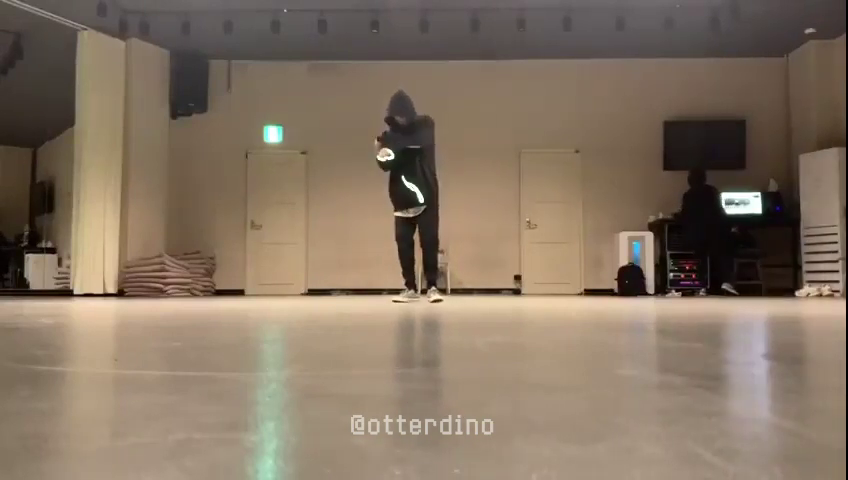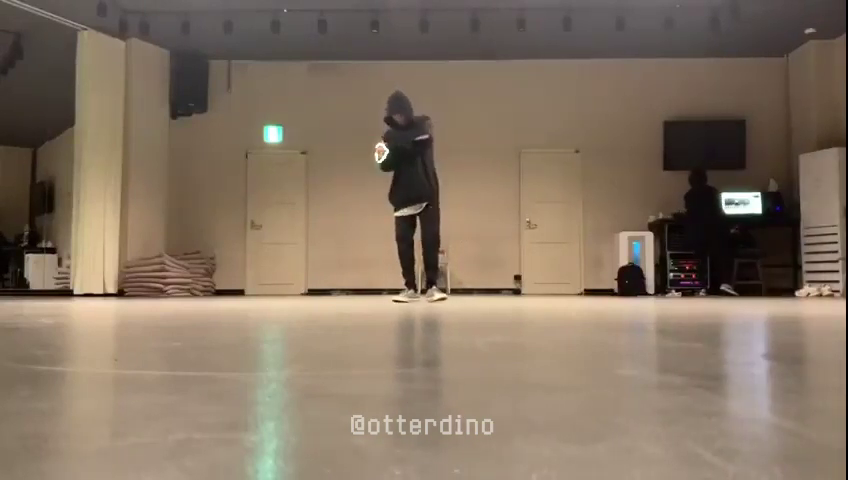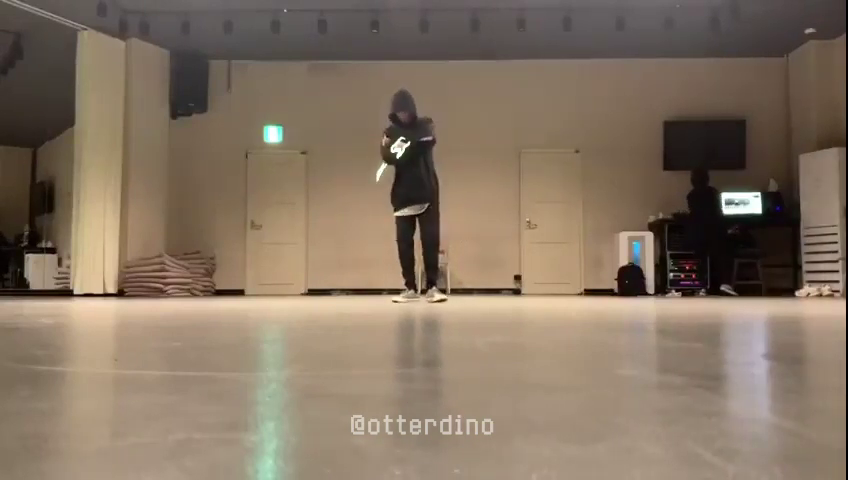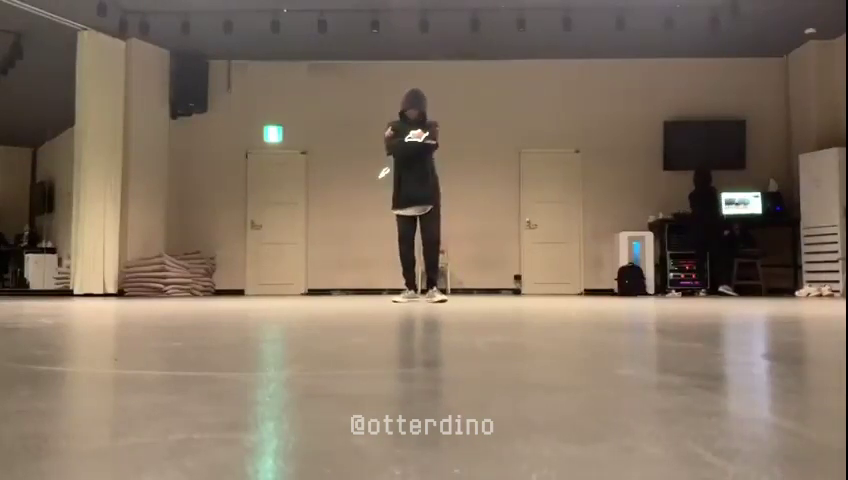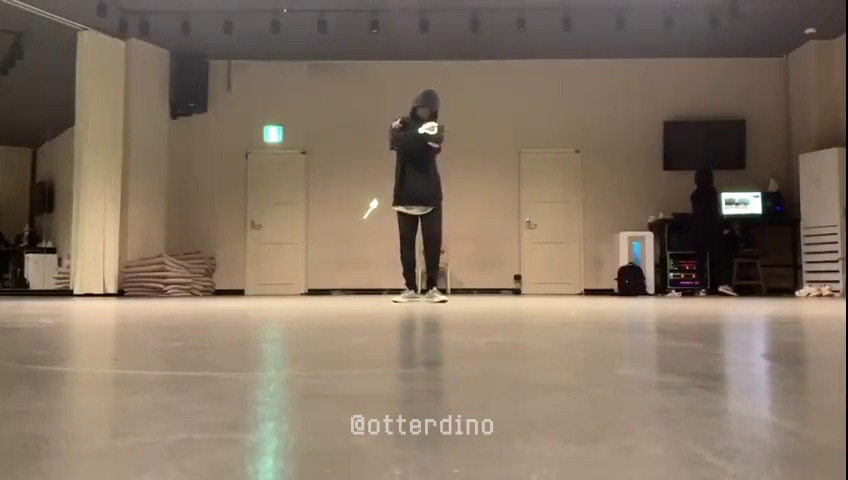
dt=0.2s
person 1, frame 1
left shoulder: (425, 124)
right shoulder: (392, 132)
left elbow: (418, 144)
right elbow: (385, 165)
left wrist: (387, 140)
right wrist: (382, 155)
left hip: (425, 192)
right hip: (402, 195)
left knee: (429, 240)
right knee: (403, 241)
left ankle: (432, 287)
right ankle: (410, 287)
person 1, frame 2
left shoulder: (422, 123)
right shoulder: (390, 134)
left elbow: (423, 139)
right elbow: (387, 166)
left wrist: (395, 142)
right wrist: (382, 156)
left hip: (426, 192)
right hip: (403, 195)
left knee: (431, 239)
right knee: (403, 240)
left ankle: (432, 286)
right ankle: (410, 287)
person 1, frame 3
left shoulder: (425, 124)
right shoulder: (391, 132)
left elbow: (427, 140)
right elbow: (389, 159)
left wrist: (403, 142)
right wrist: (392, 149)
left hip: (426, 193)
right hip: (403, 195)
left knee: (431, 240)
right knee: (404, 241)
left ankle: (432, 287)
right ankle: (410, 288)
person 1, frame 4
left shoulder: (430, 127)
right shoulder: (395, 127)
left elbow: (430, 144)
right elbow: (392, 149)
left wrist: (409, 139)
right wrist: (412, 138)
left hip: (428, 193)
right hip: (404, 194)
left knee: (432, 240)
right knee: (405, 241)
left ankle: (432, 287)
right ankle: (410, 288)
person 1, frame 5
left shoulder: (435, 128)
right shoulder: (402, 124)
left elbow: (433, 146)
right elbow: (398, 143)
left wrist: (406, 133)
right wrist: (420, 132)
left hip: (430, 194)
right hip: (406, 194)
left knee: (433, 241)
right knee: (406, 241)
left ankle: (432, 288)
right ankle: (410, 288)
person 2, frame 1
left shoulder: (688, 195)
right shoulder: (712, 191)
left elbow: (684, 216)
right elbow: (719, 209)
right wrist: (727, 226)
left hip: (696, 232)
right hip: (714, 228)
left knee: (702, 258)
right knee: (722, 255)
right ankle: (725, 282)
person 2, frame 2
left shoulder: (689, 195)
right shoulder: (712, 191)
right elbow: (718, 211)
right wrist: (727, 227)
left hip: (696, 232)
right hip: (713, 229)
left knee: (702, 259)
right knee: (722, 255)
right ankle: (724, 283)
person 2, frame 3
left shoulder: (691, 195)
right shoulder: (712, 192)
right elbow: (717, 212)
right wrist: (725, 228)
left hip: (697, 232)
right hip: (713, 230)
left knee: (703, 259)
right knee: (722, 256)
right ankle: (724, 283)
person 2, frame 4
left shoulder: (693, 195)
right shoulder: (712, 192)
right elbow: (716, 213)
right wrist: (724, 229)
left hip: (698, 232)
right hip: (712, 230)
left knee: (702, 259)
right knee: (722, 256)
right ankle: (723, 284)
person 2, frame 5
left shoulder: (694, 195)
right shoulder: (712, 192)
right elbow: (716, 213)
right wrist: (723, 228)
left hip: (699, 232)
right hip: (712, 231)
left knee: (702, 259)
right knee: (722, 257)
right ankle: (723, 284)
